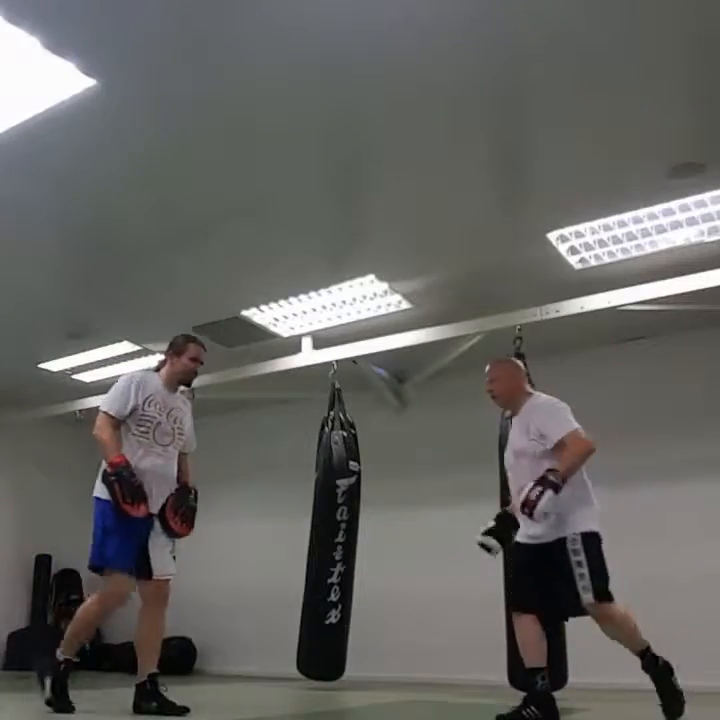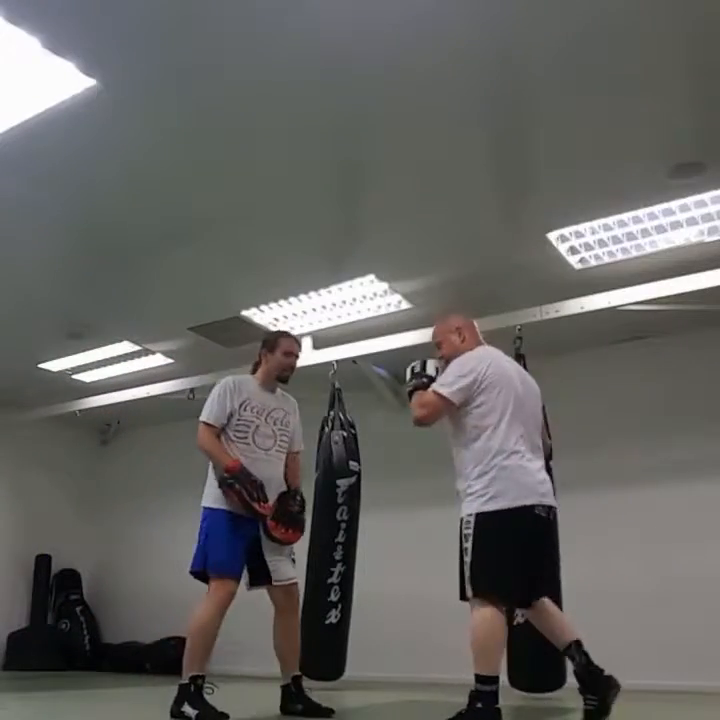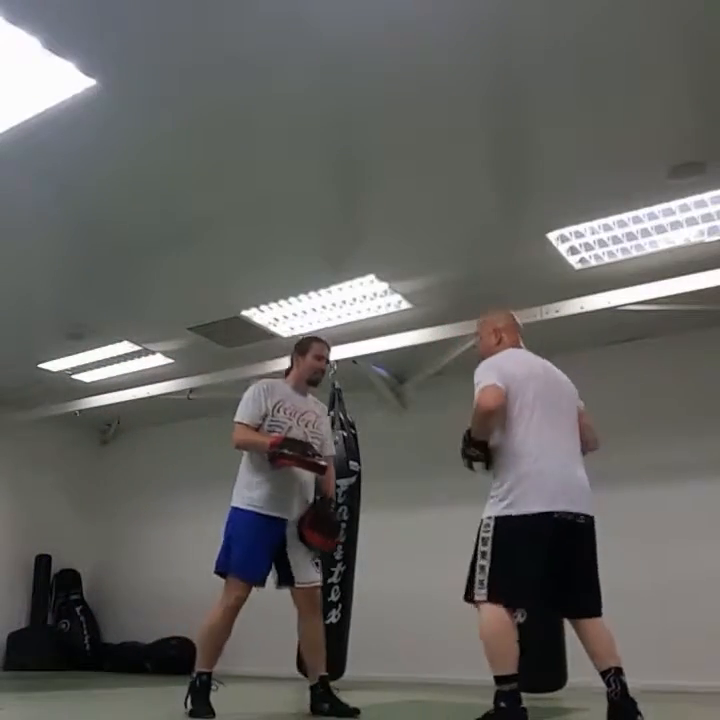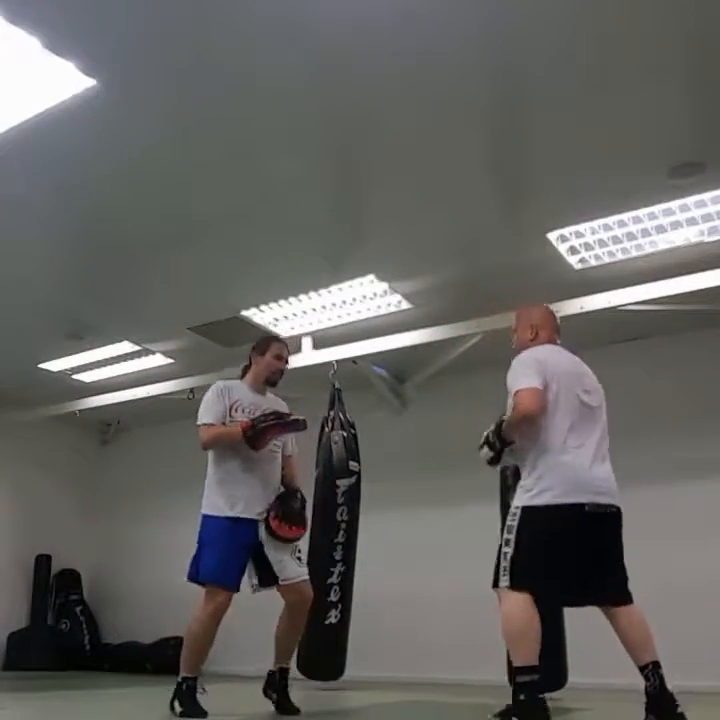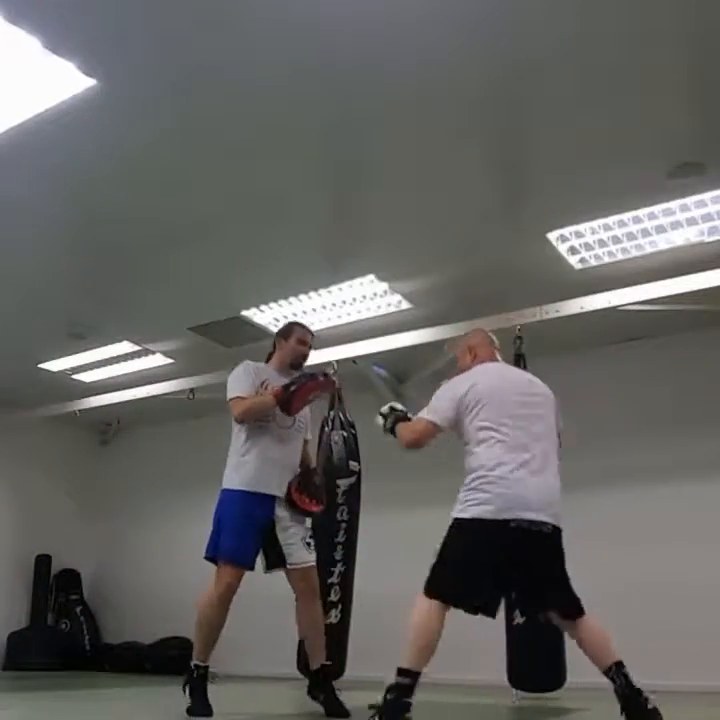
dt=1s
person 1, frame 1
left shoulder: (543, 408)
right shoulder: (518, 423)
left elbow: (581, 446)
left wrist: (548, 483)
right wrist: (502, 521)
left hip: (569, 524)
right hip: (536, 532)
left knee: (595, 603)
right knee: (522, 610)
left ankle: (655, 670)
person 1, frame 2
left shoulder: (470, 363)
right shoulder: (520, 374)
left elbow: (423, 412)
left wrist: (418, 384)
left hip: (495, 500)
right hip: (534, 498)
left knee: (483, 599)
right knee: (531, 596)
right ankle: (591, 675)
person 1, frame 3
left shoulder: (496, 365)
right shoulder: (558, 376)
left elbow: (489, 403)
right elbow: (589, 440)
left wrist: (476, 441)
left hip: (521, 502)
right hip: (575, 502)
left knee: (496, 601)
right knee: (584, 607)
person 1, frame 4
left shoulder: (530, 358)
right shoulder: (582, 370)
left elbow: (526, 409)
left wrist: (501, 435)
right wrist: (517, 442)
left hip: (549, 495)
right hip: (601, 498)
left knee: (515, 589)
right knee: (615, 598)
person 1, frame 5
left shoulder: (463, 385)
right shoulder: (539, 388)
left elbow: (413, 437)
left wrist: (394, 420)
left hip: (486, 511)
right hip: (541, 515)
left knee: (433, 600)
right knee: (567, 613)
person 2, frame 1
left shoulder: (184, 406)
right shoulder: (135, 383)
right elbow: (101, 425)
left wrist: (187, 492)
right wrist: (120, 469)
left hip: (157, 507)
right hip: (119, 501)
left knee: (158, 593)
right knee: (116, 590)
left ankle: (147, 687)
right ankle: (58, 667)
person 2, frame 2
left shoulder: (289, 405)
right shoulder: (231, 388)
right elbow: (205, 436)
right hip: (227, 507)
left knee: (288, 597)
right knee: (221, 592)
person 2, frame 3
left shoulder: (320, 411)
right shoulder: (264, 390)
left elbow: (325, 465)
right elbow: (240, 437)
left wrist: (329, 505)
right wrist: (277, 444)
left hip: (298, 517)
right hip: (253, 509)
left knee: (311, 600)
right knee: (234, 595)
right ankle: (199, 686)
person 2, frame 4
left shoulder: (280, 408)
right shoulder: (223, 391)
right elbow: (208, 437)
left wrist: (294, 494)
right wrist: (253, 426)
left hip: (270, 518)
right hip: (225, 514)
left knee: (301, 596)
right knee: (215, 603)
left ankle: (277, 679)
right ankle: (186, 688)
person 2, frame 5
right shoulder: (249, 370)
right elbow: (241, 411)
right wrist: (283, 392)
left hip: (288, 497)
right hip: (245, 490)
left knee: (308, 584)
right knee: (227, 582)
left ankle: (320, 678)
right ankle: (197, 676)
